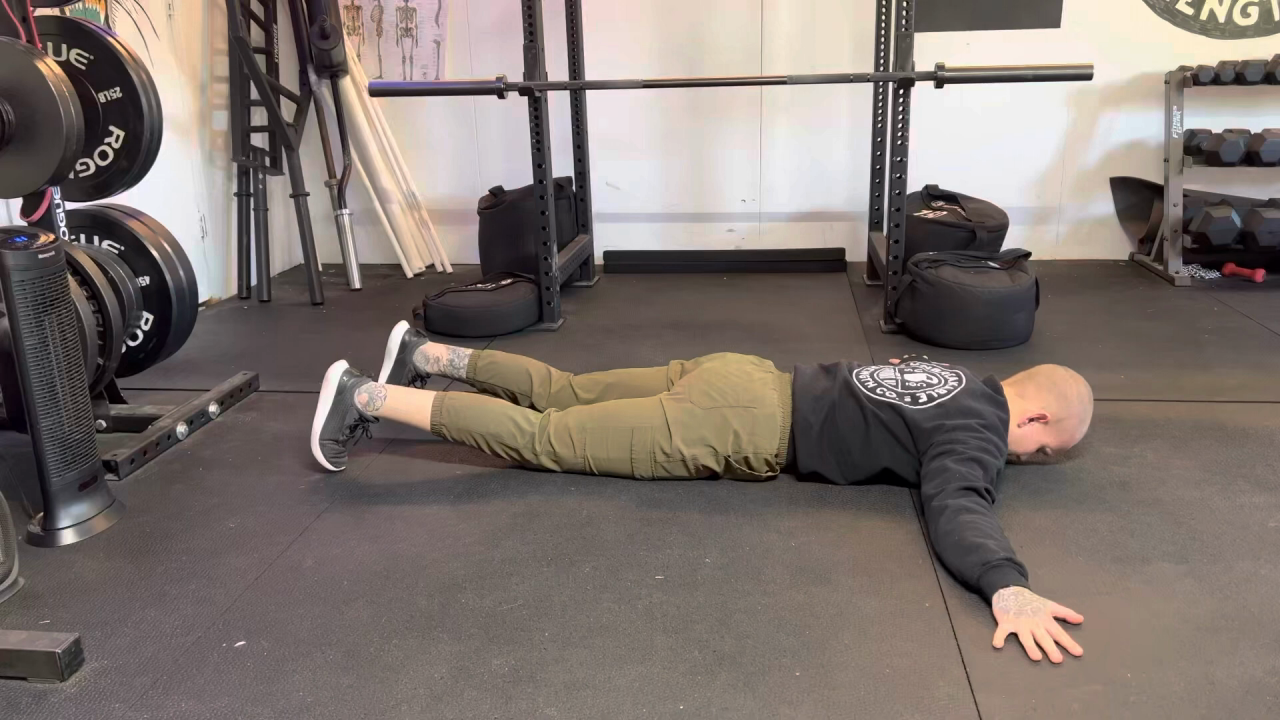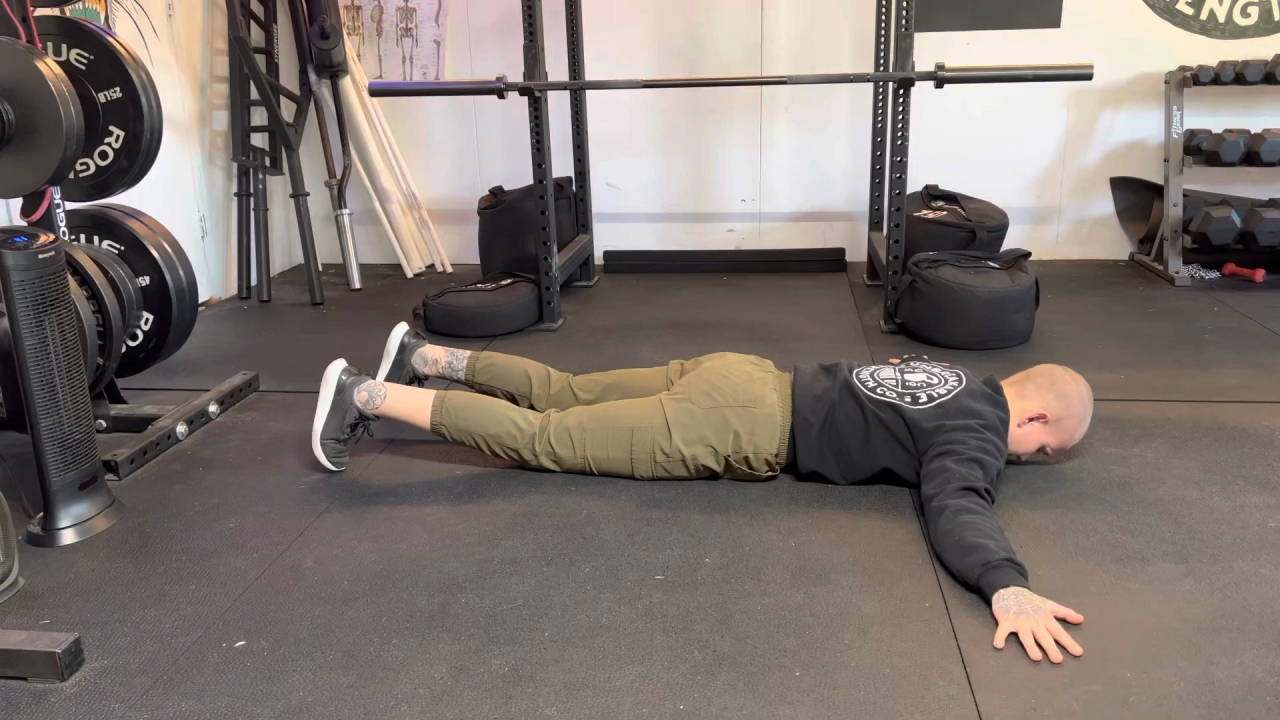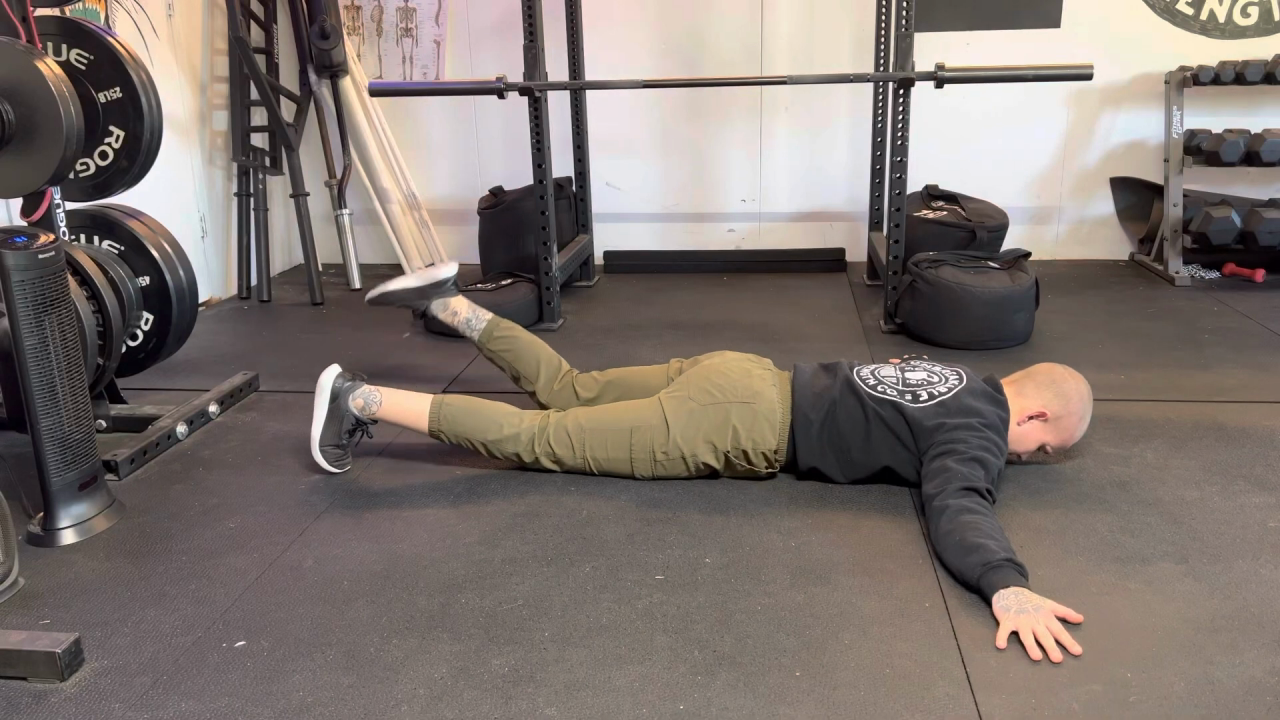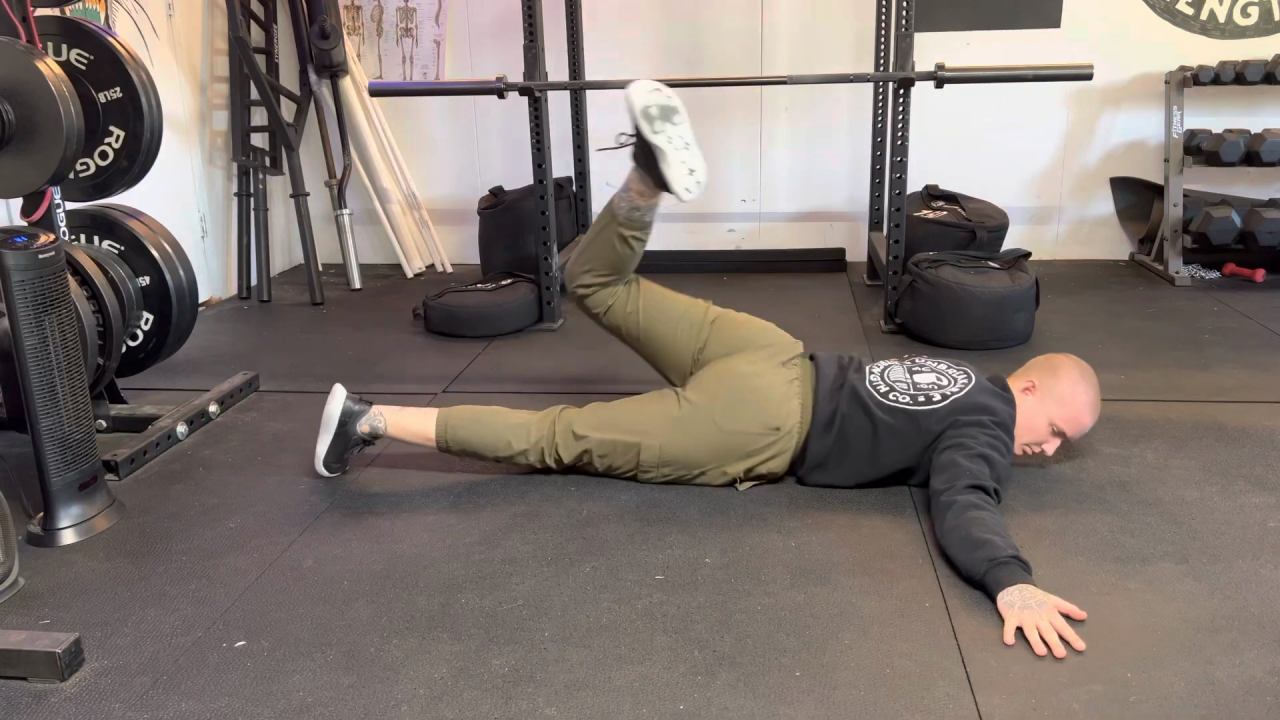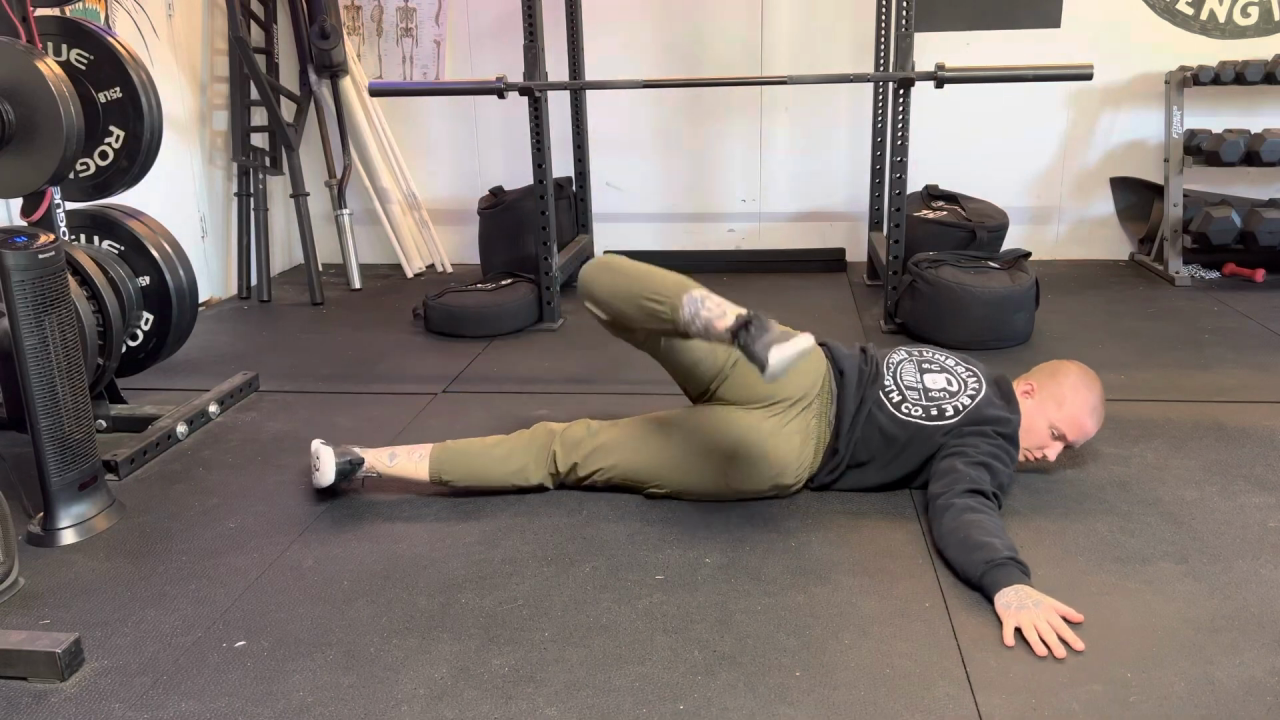
dt=0.5s
person 1, frame 1
left shoulder: (963, 382)
right shoulder: (977, 431)
right elbow: (956, 505)
right wrist: (1008, 587)
left hip: (741, 376)
right hip: (741, 425)
left knee: (562, 392)
right knee: (544, 438)
left ankle: (425, 354)
right ankle: (366, 396)
person 1, frame 2
left shoulder: (962, 382)
right shoulder: (977, 432)
right elbow: (954, 506)
right wrist: (1009, 587)
left hip: (743, 378)
right hip: (743, 423)
left knee: (562, 392)
right knee: (543, 438)
left ankle: (424, 356)
right ankle: (365, 395)
person 1, frame 3
left shoulder: (962, 383)
right shoulder: (978, 431)
right elbow: (955, 506)
right wrist: (1008, 586)
left hip: (739, 375)
right hip: (742, 421)
left knee: (567, 390)
right knee: (545, 439)
left ankle: (446, 301)
right ankle: (361, 399)
person 1, frame 4
left shoulder: (961, 382)
right shoulder: (984, 435)
right elbow: (962, 508)
right wrist: (1012, 584)
left hip: (772, 355)
right hip: (763, 417)
right knee: (563, 439)
left ankle: (642, 181)
right ankle: (390, 405)
person 1, frame 5
left shoulder: (966, 376)
right shoulder: (985, 447)
right elbow: (960, 510)
right wrist: (1009, 583)
left hip: (795, 397)
right hip: (785, 452)
